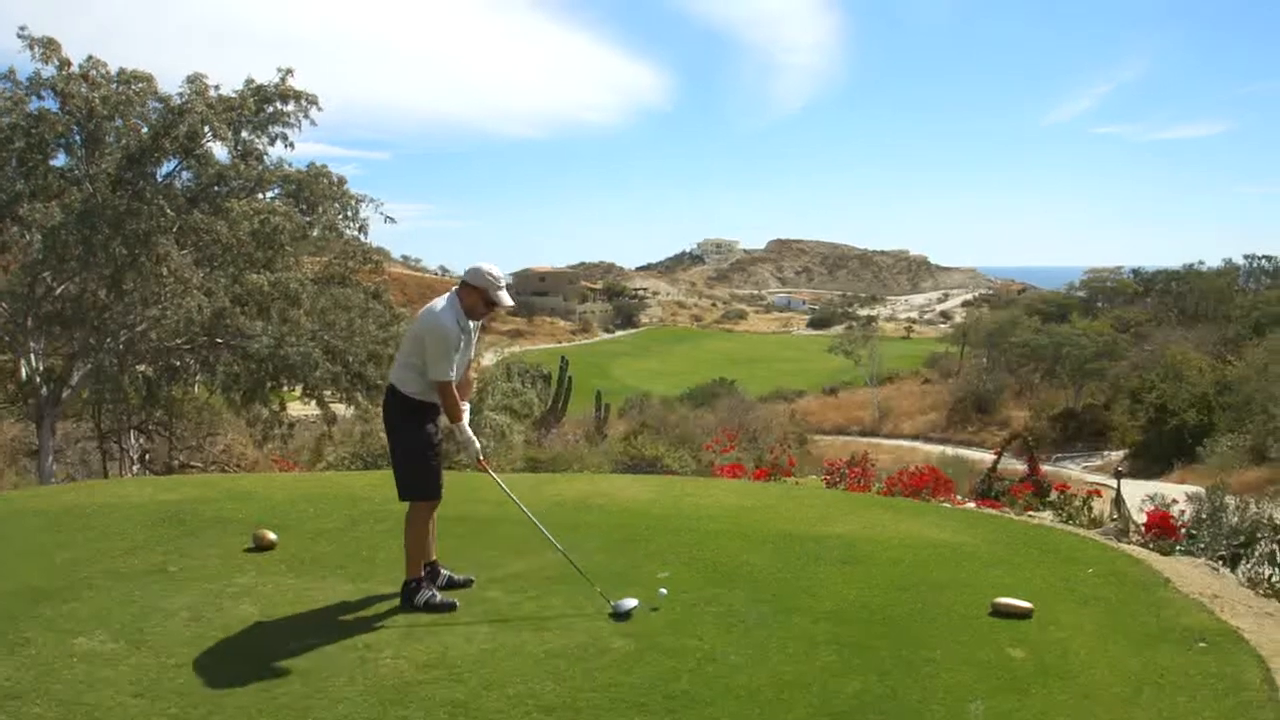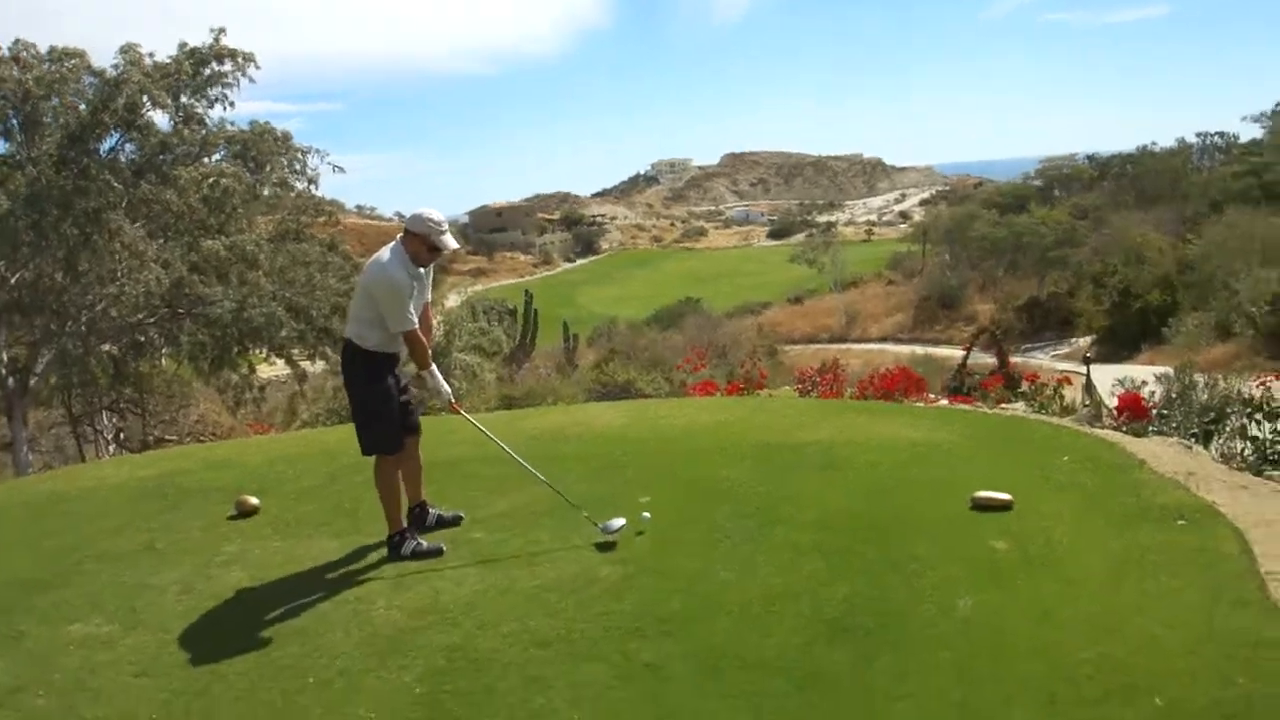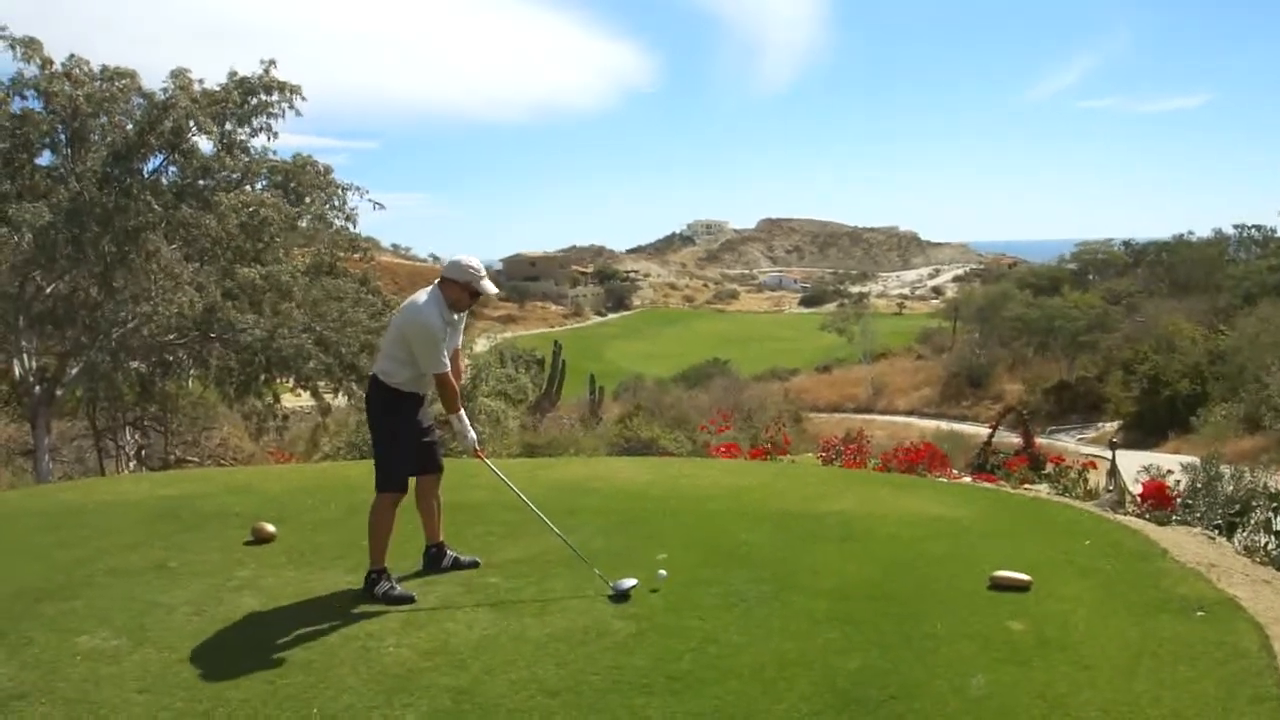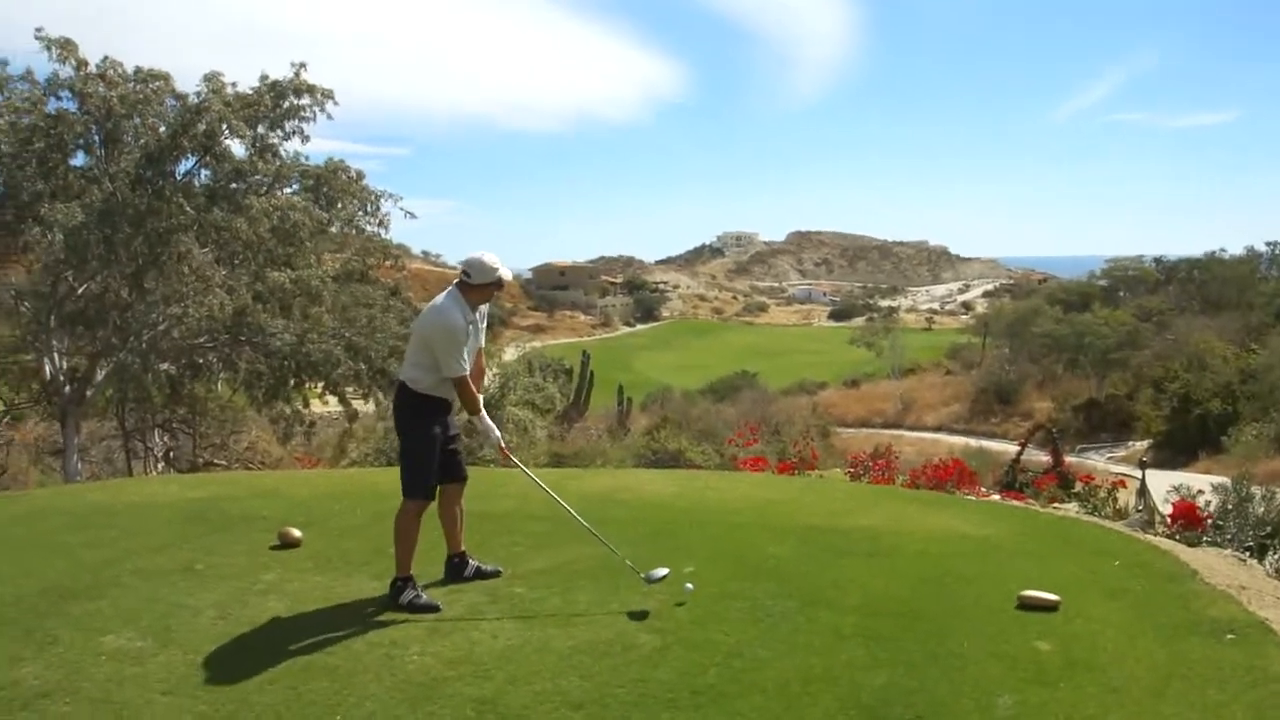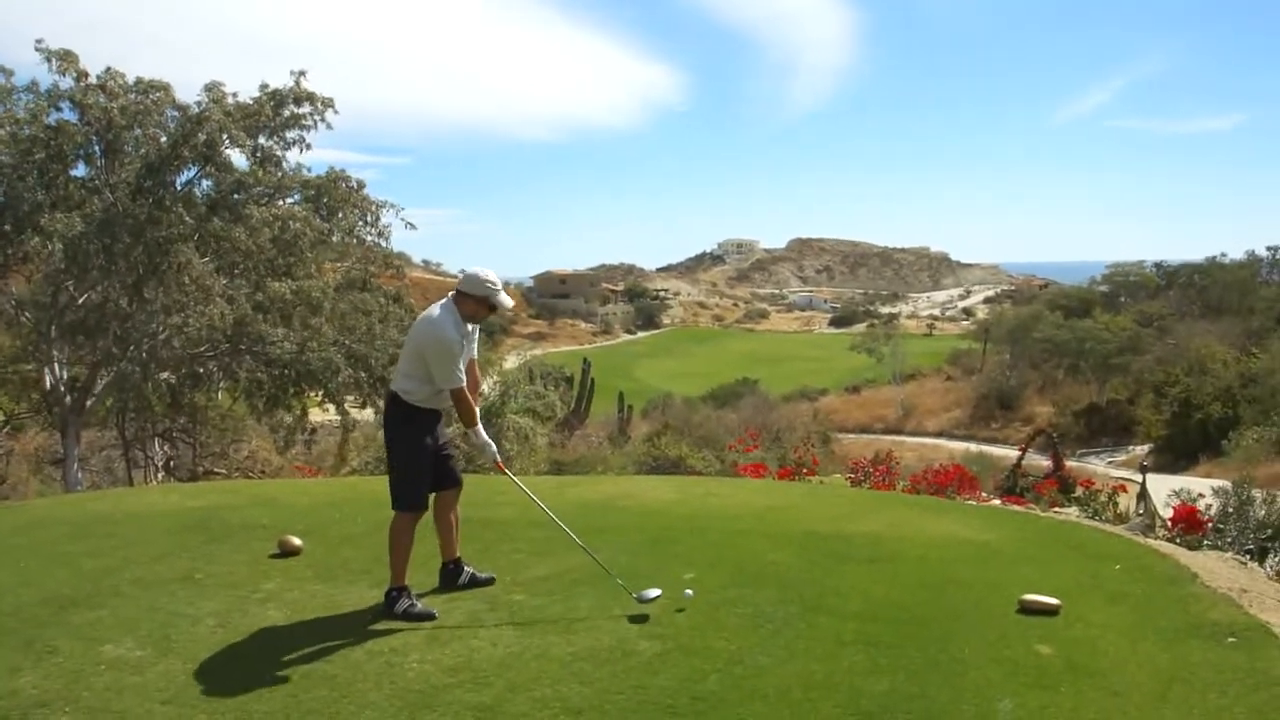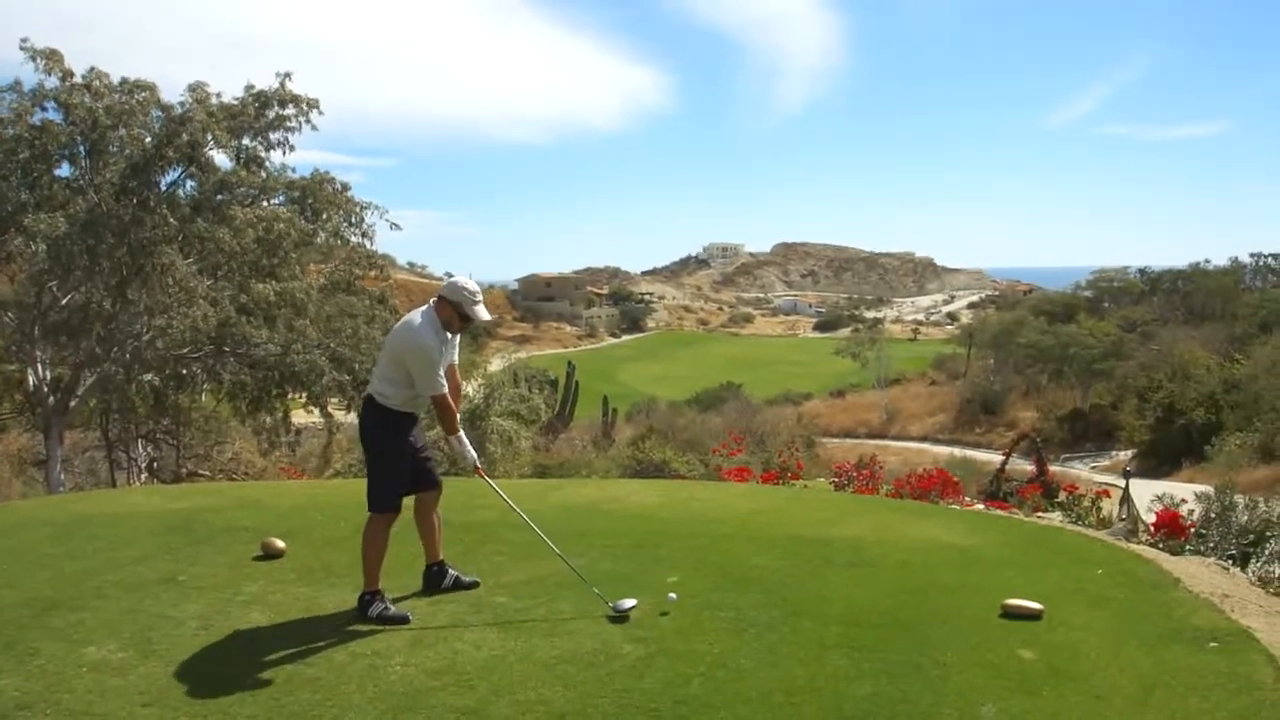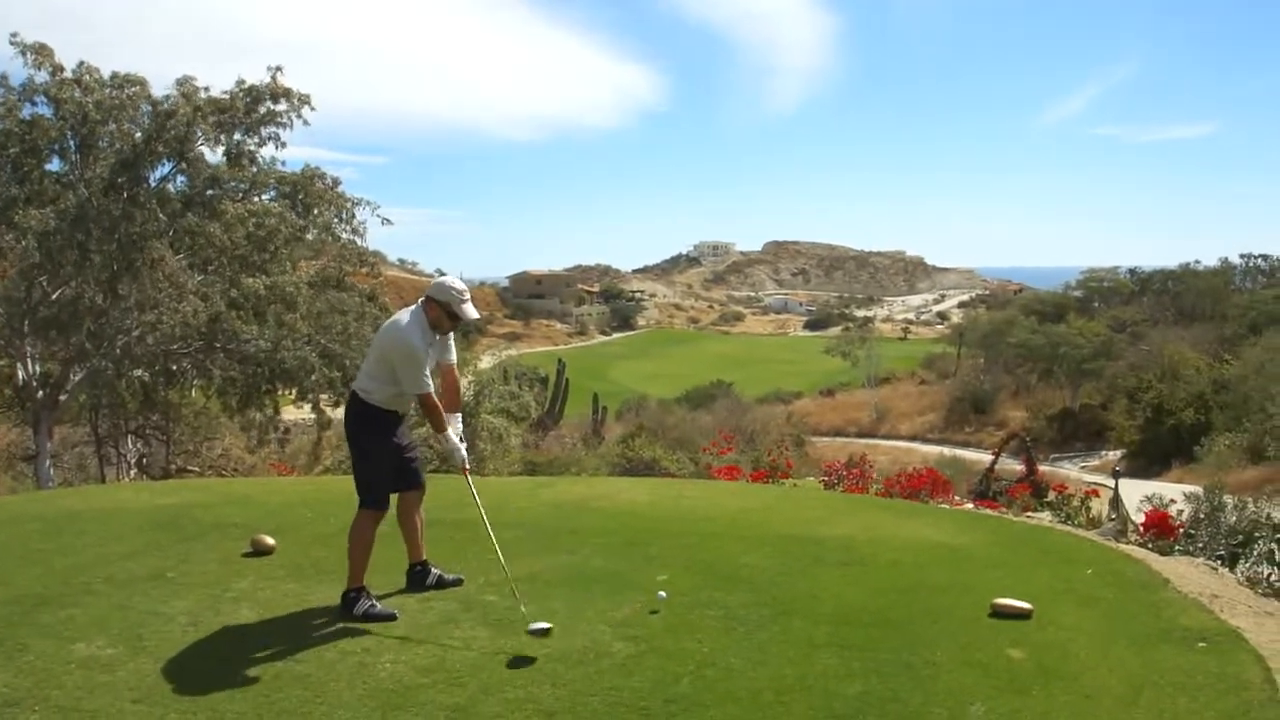
dt=0.5s
person 1, frame 1
left shoulder: (470, 316)
right shoulder: (442, 323)
left elbow: (465, 369)
right elbow: (446, 387)
left wrist: (464, 412)
right wrist: (465, 434)
left hip: (425, 407)
right hip: (408, 408)
left knee: (428, 494)
right knee: (424, 498)
left ankle: (429, 568)
right ankle: (414, 585)
person 1, frame 2
left shoulder: (420, 261)
right shoulder: (389, 274)
left elbow: (424, 313)
right elbow: (412, 336)
left wrist: (428, 365)
right wrist: (435, 379)
left hip: (388, 358)
right hip: (366, 362)
left knee: (410, 439)
right knee: (389, 451)
left ankle: (419, 511)
right ankle: (398, 536)
person 1, frame 3
left shoulder: (455, 308)
right shoulder: (425, 317)
left elbow: (455, 359)
right elbow: (443, 380)
left wrist: (456, 412)
right wrist: (462, 425)
left hip: (414, 397)
right hip: (390, 399)
left knee: (430, 475)
right knee: (392, 489)
left ankle: (436, 551)
right ankle: (376, 575)
person 1, frame 4
left shoulder: (476, 308)
right shoulder: (447, 319)
left elbow: (477, 360)
right elbow: (461, 381)
left wrist: (478, 405)
right wrist: (484, 422)
left hip: (441, 404)
right hip: (419, 406)
left knee: (454, 484)
right knee: (418, 497)
left ankle: (457, 561)
right ankle: (402, 583)
person 1, frame 5
left shoulder: (467, 319)
right shoulder: (441, 332)
left elbow: (472, 373)
right elbow: (459, 393)
left wrist: (475, 423)
right wrist: (480, 437)
left hip: (430, 414)
right hip: (408, 416)
left knee: (449, 489)
right knee: (410, 507)
left ankle: (452, 568)
right ankle: (397, 592)
person 1, frame 6
left shoulder: (447, 325)
right shoulder: (421, 339)
left elbow: (452, 378)
right elbow: (440, 400)
left wrist: (455, 429)
right wrist: (461, 443)
left hip: (405, 418)
right hip: (384, 419)
left knee: (429, 491)
right knee: (385, 510)
left ankle: (436, 571)
right ankle: (370, 596)
person 1, frame 7
left shoulder: (440, 327)
right shoulder: (408, 338)
left elbow: (449, 378)
right elbow: (427, 400)
left wrist: (456, 427)
right wrist: (451, 441)
left hip: (394, 415)
right hip: (368, 416)
left knee: (412, 491)
right knee: (374, 507)
left ankle: (419, 570)
right ankle: (354, 594)
